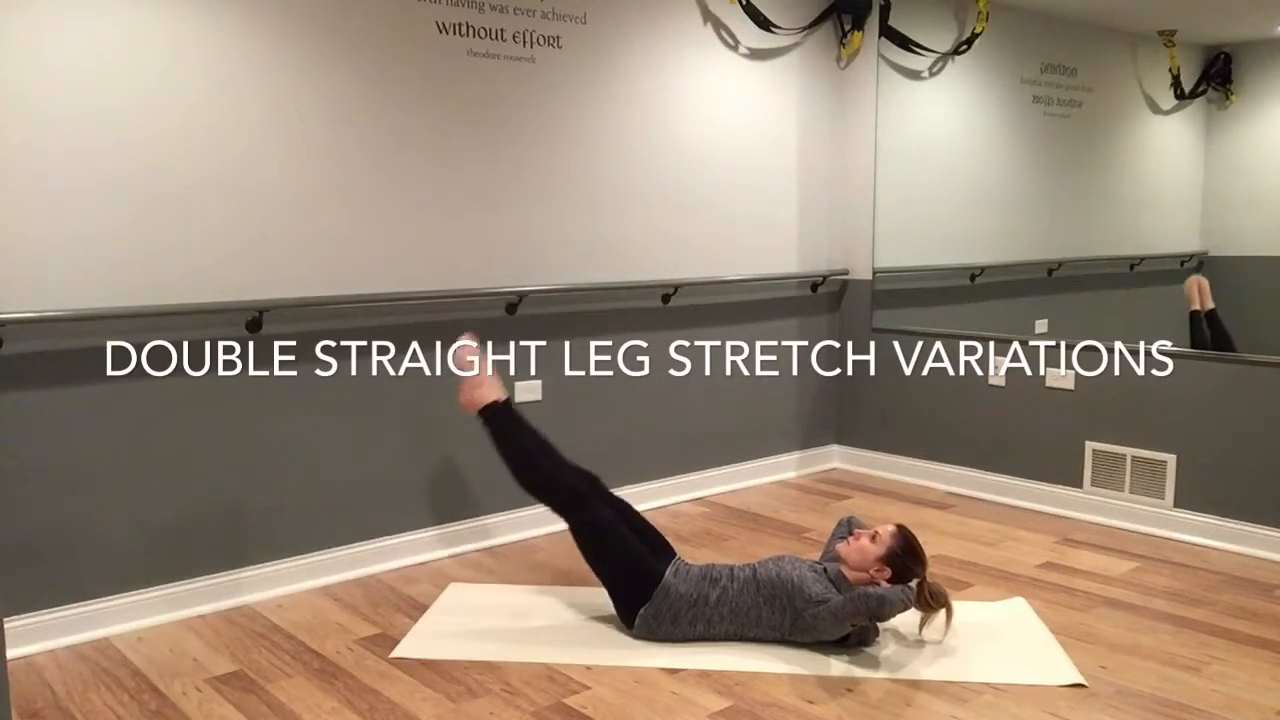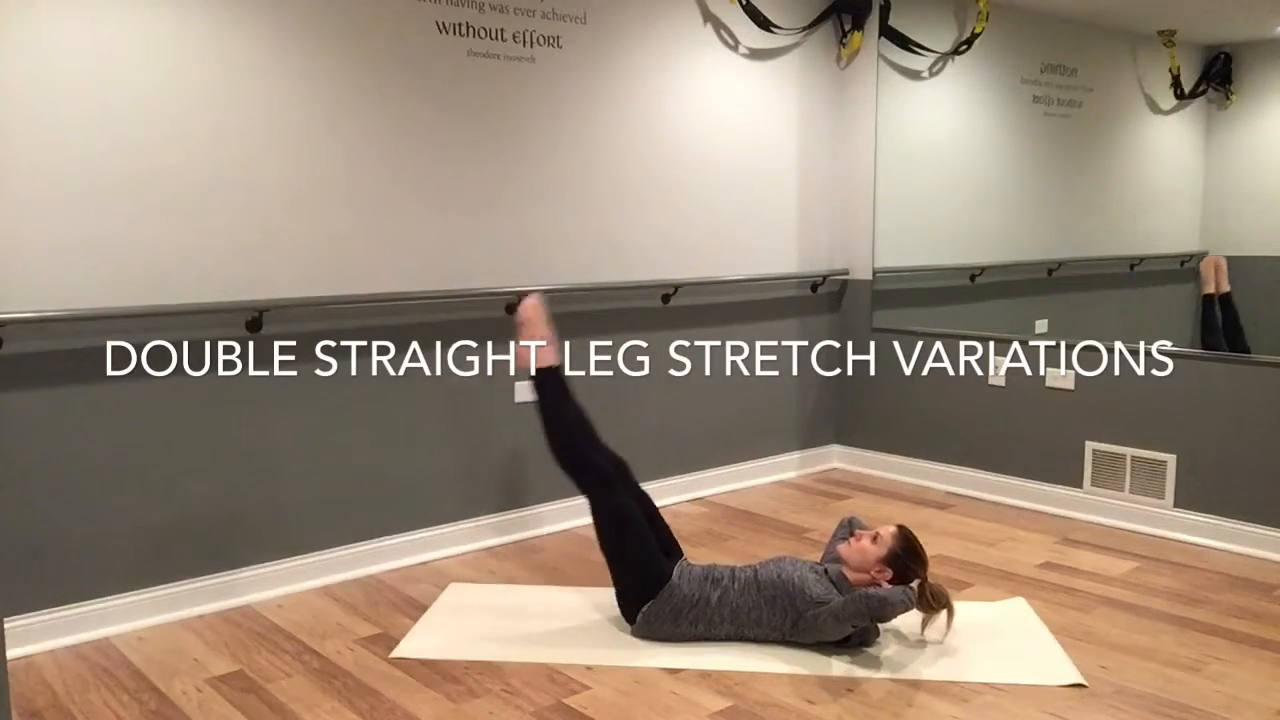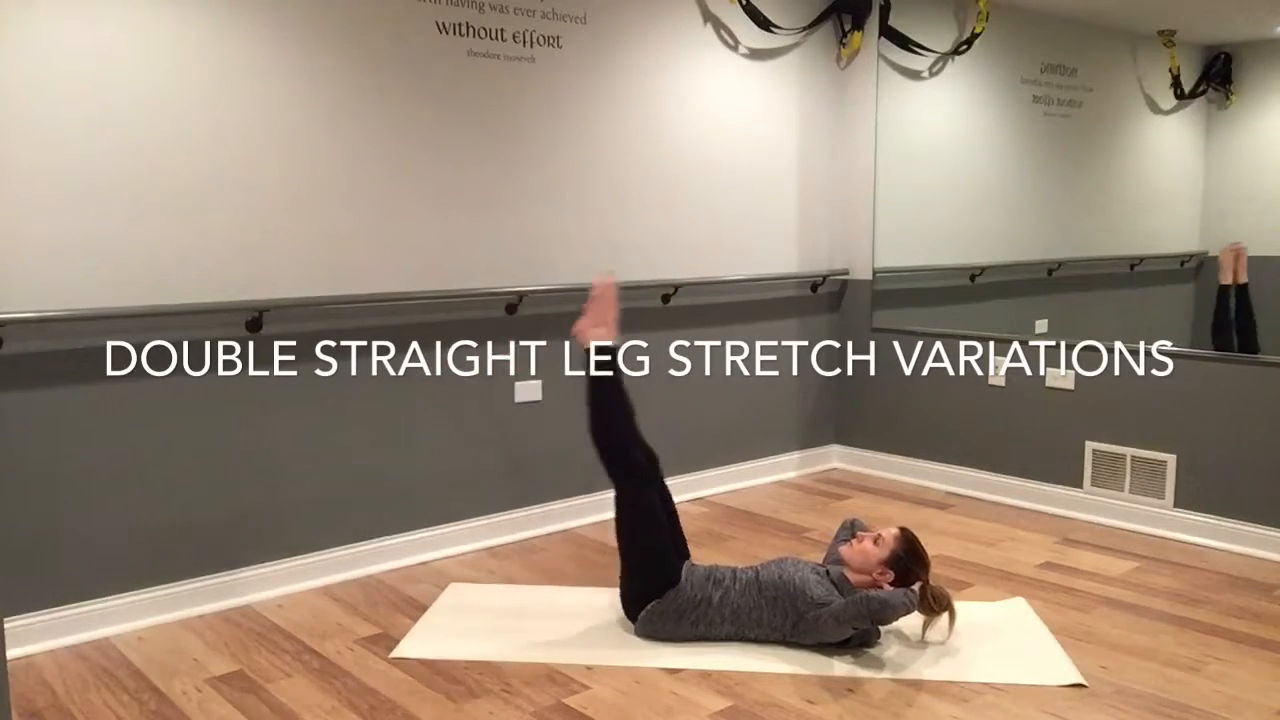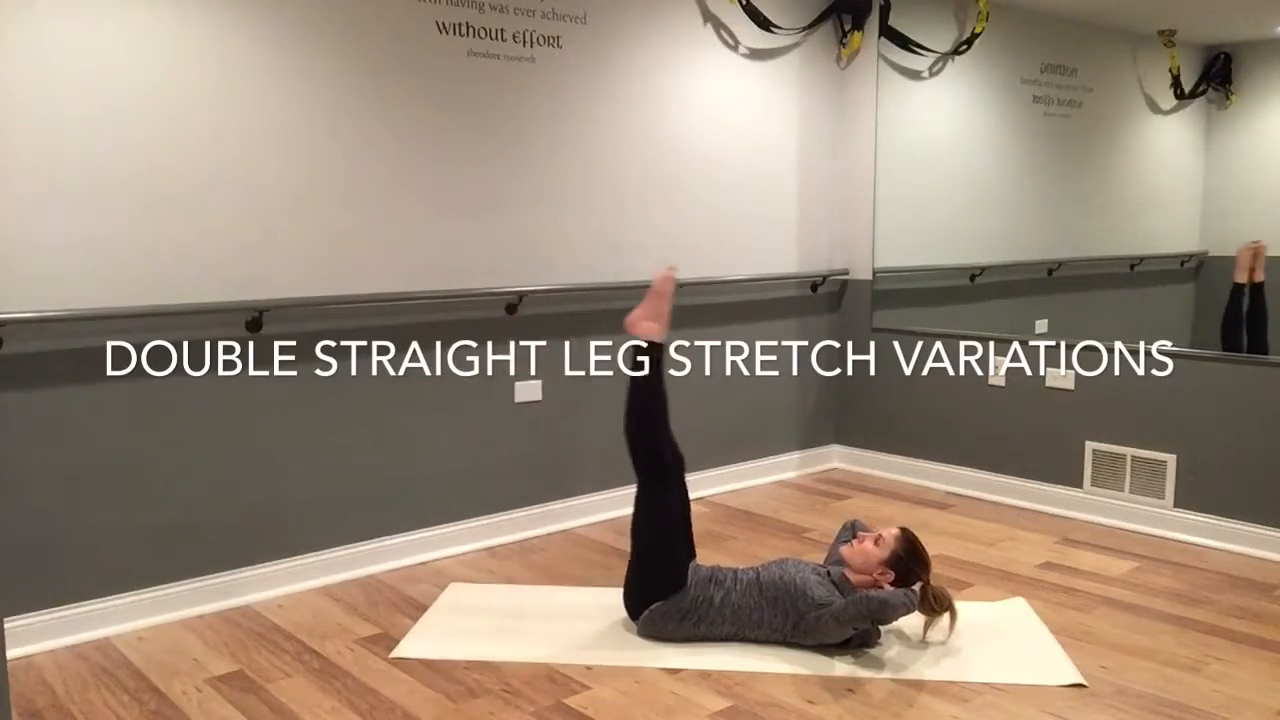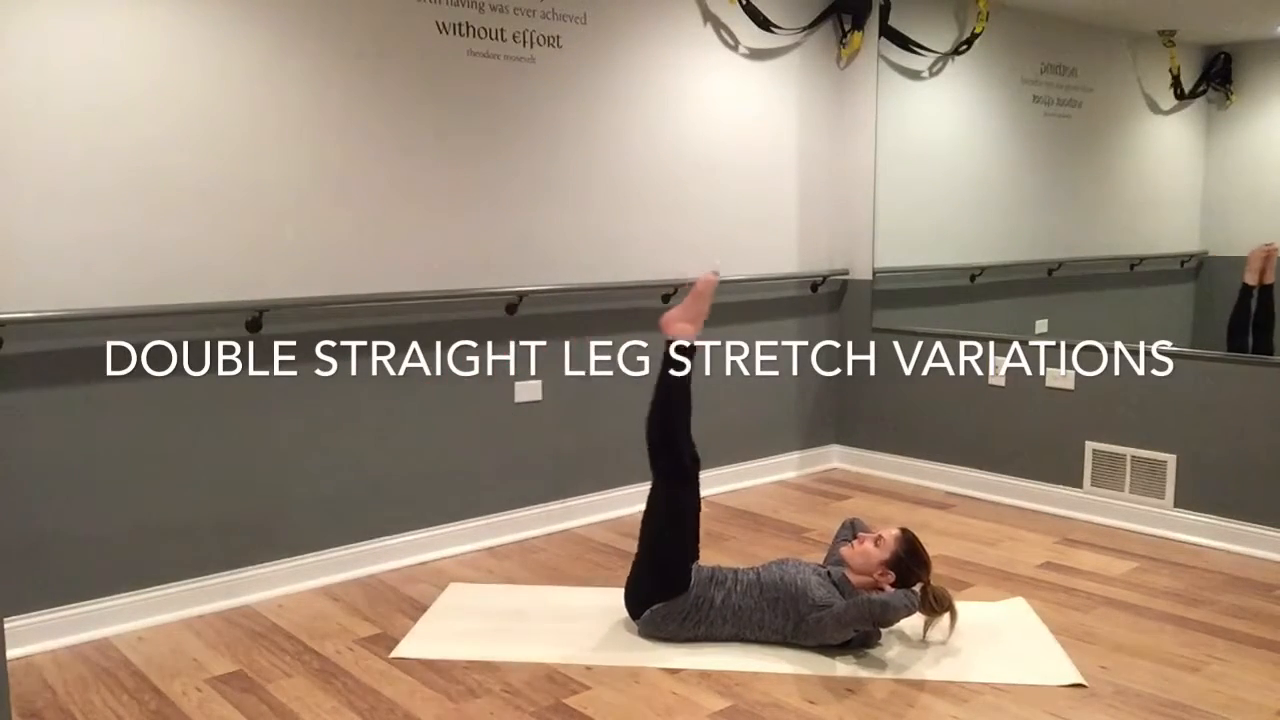
dt=0.2s
person 1, frame 1
left shoulder: (834, 613)
right shoulder: (832, 577)
left elbow: (874, 601)
right elbow: (846, 521)
left wrist: (911, 591)
left hip: (658, 607)
right hip: (682, 581)
left knee: (576, 499)
right knee: (589, 489)
left ankle: (490, 403)
right ankle: (495, 404)
person 1, frame 2
left shoulder: (834, 613)
right shoulder: (833, 575)
left elbow: (877, 601)
right elbow: (849, 522)
left wrist: (911, 593)
left hip: (660, 606)
right hip: (685, 582)
left knee: (604, 482)
right knee: (615, 474)
left ankle: (544, 368)
right ankle: (545, 368)
person 1, frame 3
left shoulder: (833, 614)
right shoulder: (835, 577)
left elbow: (874, 604)
right elbow: (851, 524)
left wrist: (912, 594)
left hip: (661, 606)
right hip: (688, 584)
left knee: (635, 474)
right knee: (643, 468)
left ankle: (600, 345)
person 1, frame 4
left shoulder: (835, 614)
right shoulder: (836, 577)
left elbow: (877, 604)
right elbow: (851, 526)
left wrist: (913, 595)
left hip: (662, 605)
right hip: (691, 586)
left knee: (660, 470)
left ankle: (649, 338)
person 1, frame 5
left shoulder: (837, 615)
right shoulder: (838, 578)
left elbow: (878, 607)
right elbow: (850, 524)
left wrist: (913, 597)
left hip: (663, 607)
right hip: (690, 586)
left knee: (676, 471)
left ankle: (681, 338)
